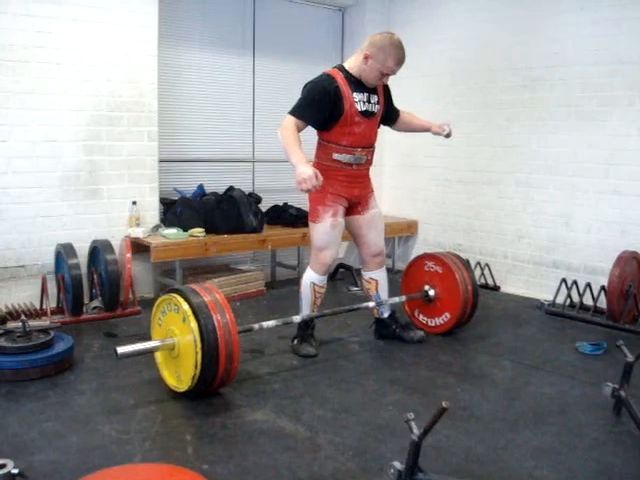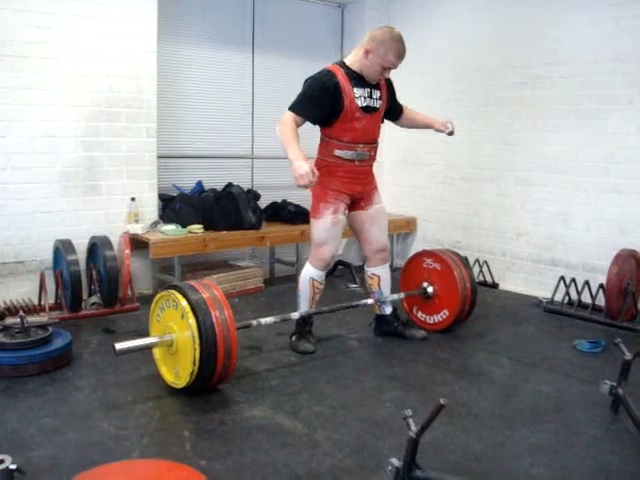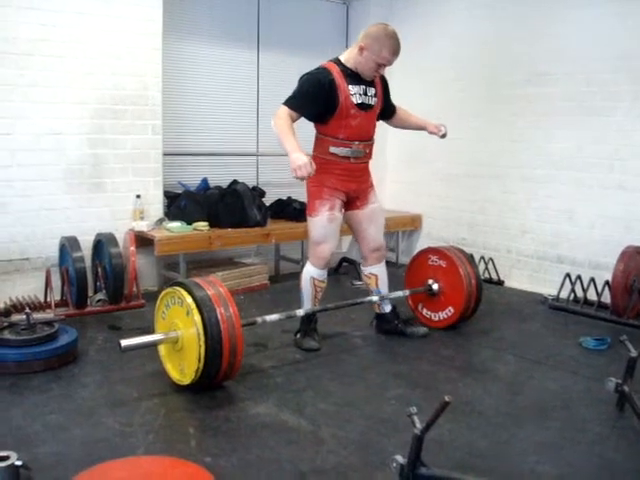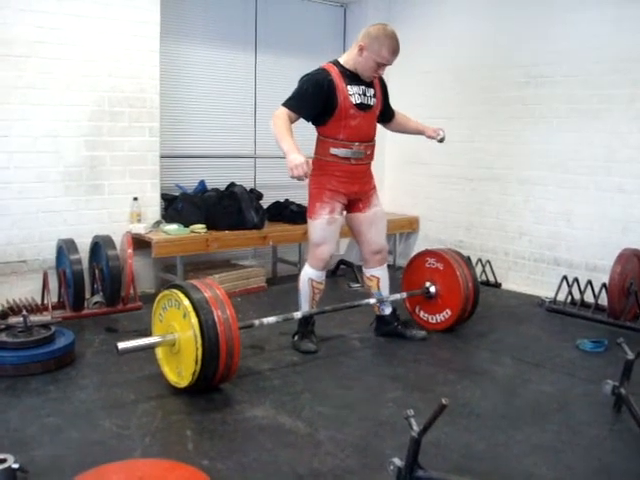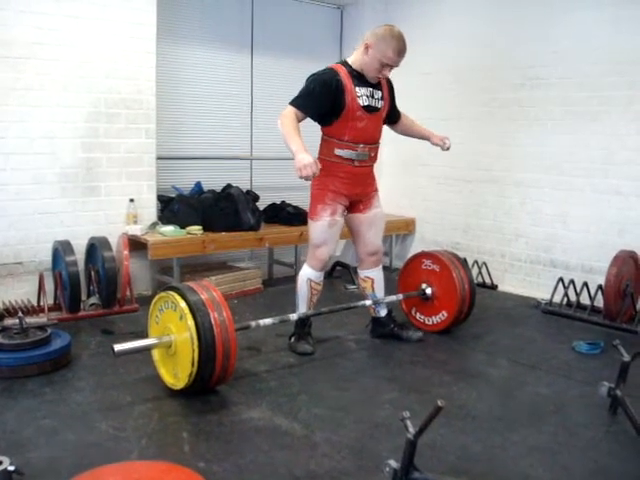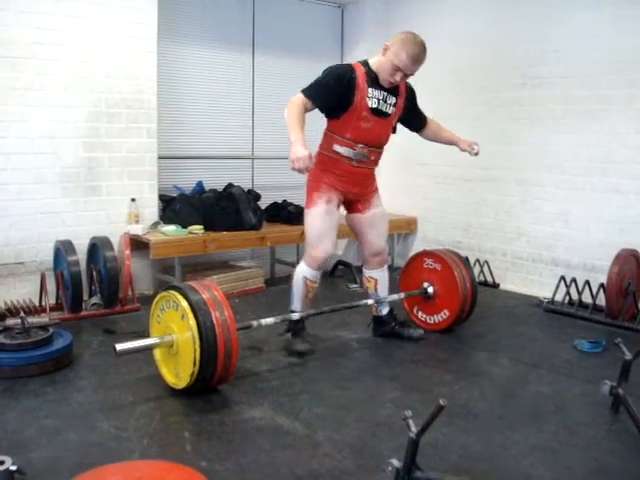
dt=0.4s
person 1, frame 1
left shoulder: (379, 89)
right shoulder: (326, 86)
left elbow: (394, 118)
right elbow: (288, 127)
left wrist: (430, 126)
right wrist: (301, 164)
left hip: (362, 186)
right hip: (329, 186)
left knee: (376, 254)
right knee: (323, 260)
left ankle: (385, 320)
right ankle: (304, 330)
person 1, frame 2
left shoulder: (382, 84)
right shoulder: (327, 81)
left elbow: (398, 114)
right elbow: (287, 122)
left wrist: (432, 123)
right wrist: (297, 160)
left hip: (365, 182)
right hip: (331, 182)
left knee: (379, 251)
right knee: (321, 256)
left ankle: (386, 317)
right ankle: (302, 327)
person 1, frame 3
left shoulder: (378, 82)
right shoulder: (322, 79)
left elbow: (391, 114)
right elbow: (282, 117)
left wrist: (426, 125)
right wrist: (295, 152)
left hip: (361, 179)
right hip: (327, 180)
left knee: (376, 249)
right knee: (321, 254)
left ankle: (386, 315)
right ankle: (306, 324)
person 1, frame 4
left shoulder: (376, 84)
right shoulder: (322, 80)
left elbow: (389, 118)
right elbow: (280, 118)
left wrist: (423, 129)
right wrist: (292, 152)
left hip: (364, 181)
right hip: (329, 182)
left knee: (377, 251)
right knee: (320, 256)
left ankle: (386, 318)
right ankle: (304, 326)
person 1, frame 5
left shoulder: (384, 85)
right shoulder: (329, 80)
left elbow: (395, 119)
right elbow: (288, 116)
left wrist: (429, 135)
right wrist: (300, 152)
left hip: (366, 183)
right hip: (331, 182)
left knee: (372, 253)
right knee: (319, 257)
left ankle: (382, 320)
right ankle: (300, 327)
person 1, frame 6
left shoulder: (403, 93)
right shoulder: (343, 76)
left elbow: (423, 126)
right elbow: (296, 105)
left wrist: (458, 141)
right wrist: (298, 143)
left hip: (365, 183)
right hip: (328, 178)
left knee: (377, 253)
right knee: (318, 253)
left ankle: (383, 320)
right ankle: (296, 325)
